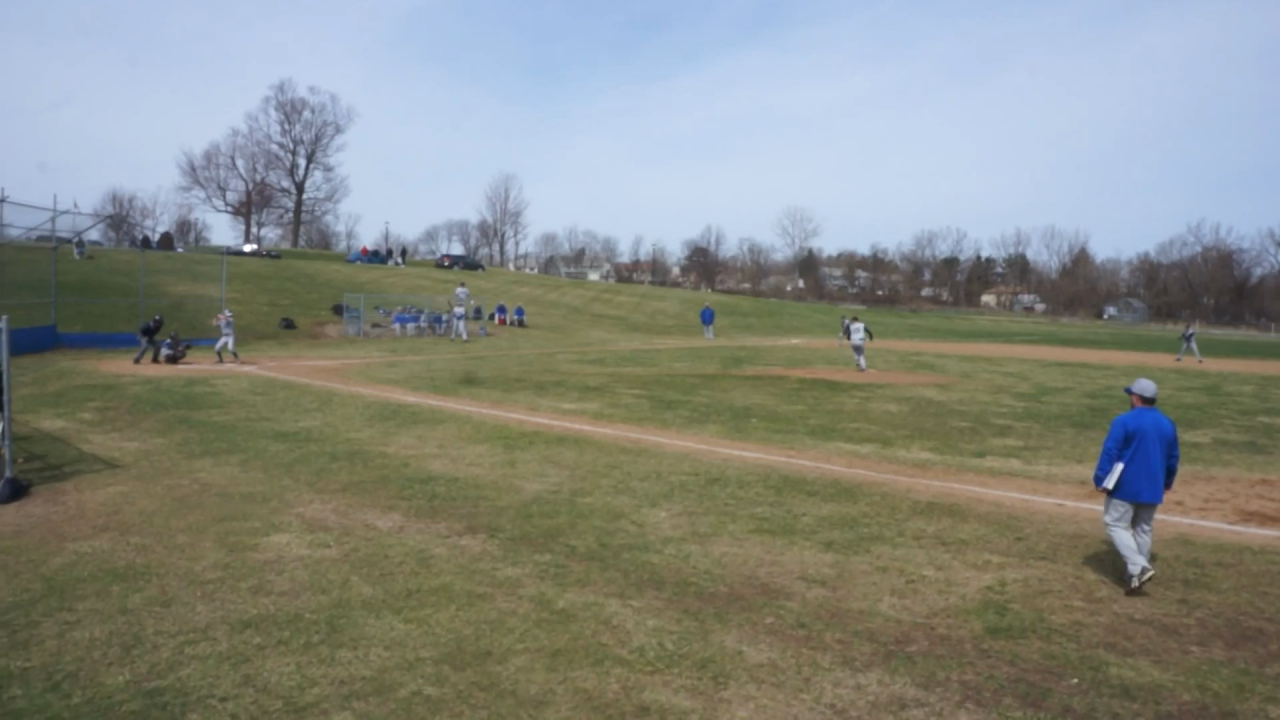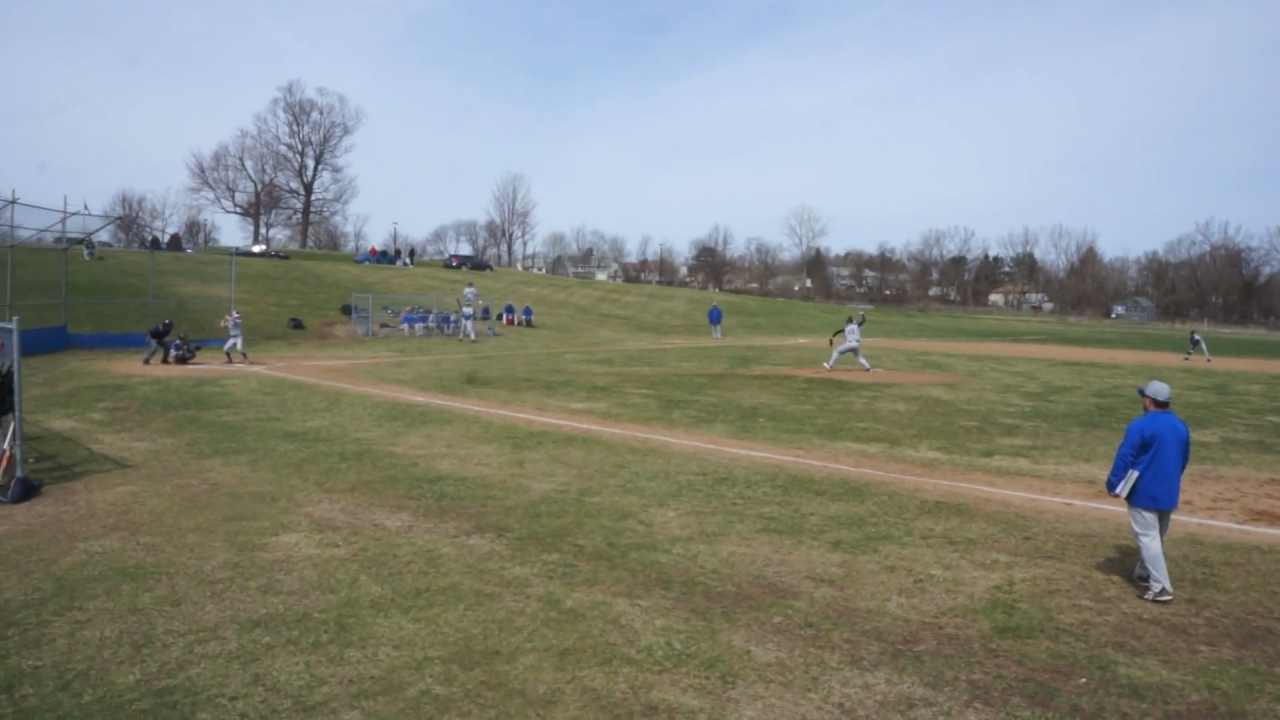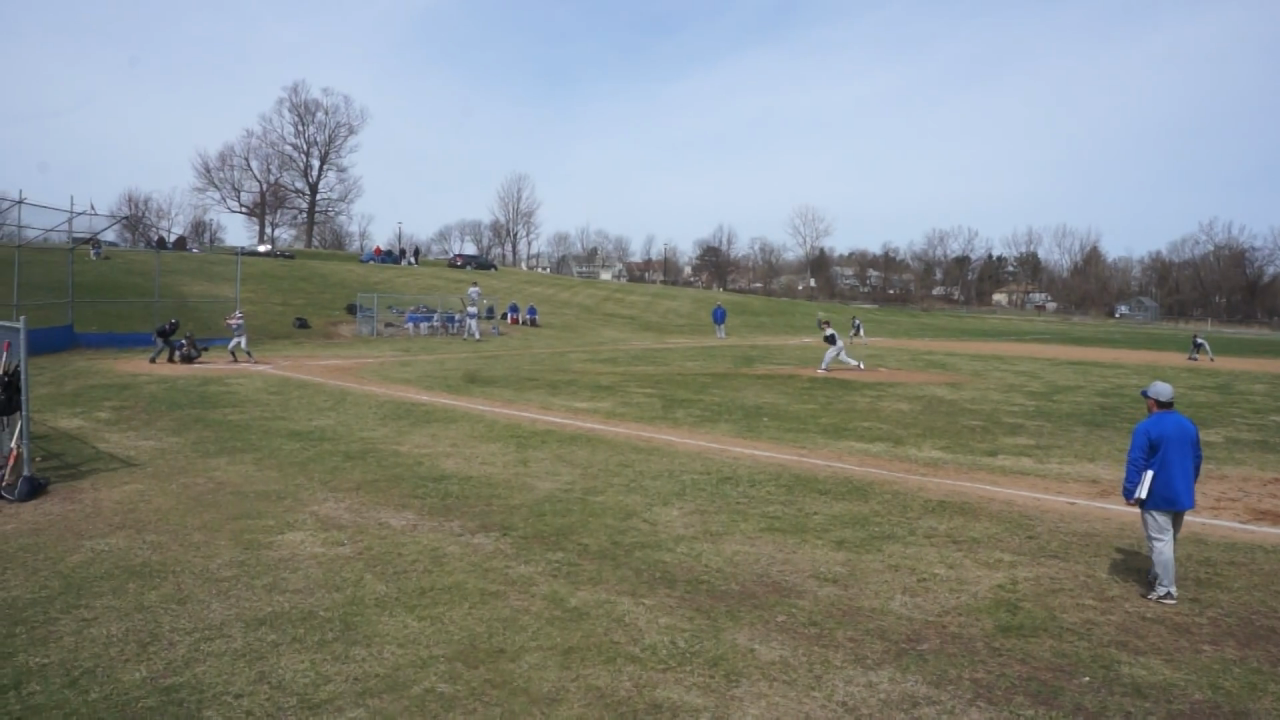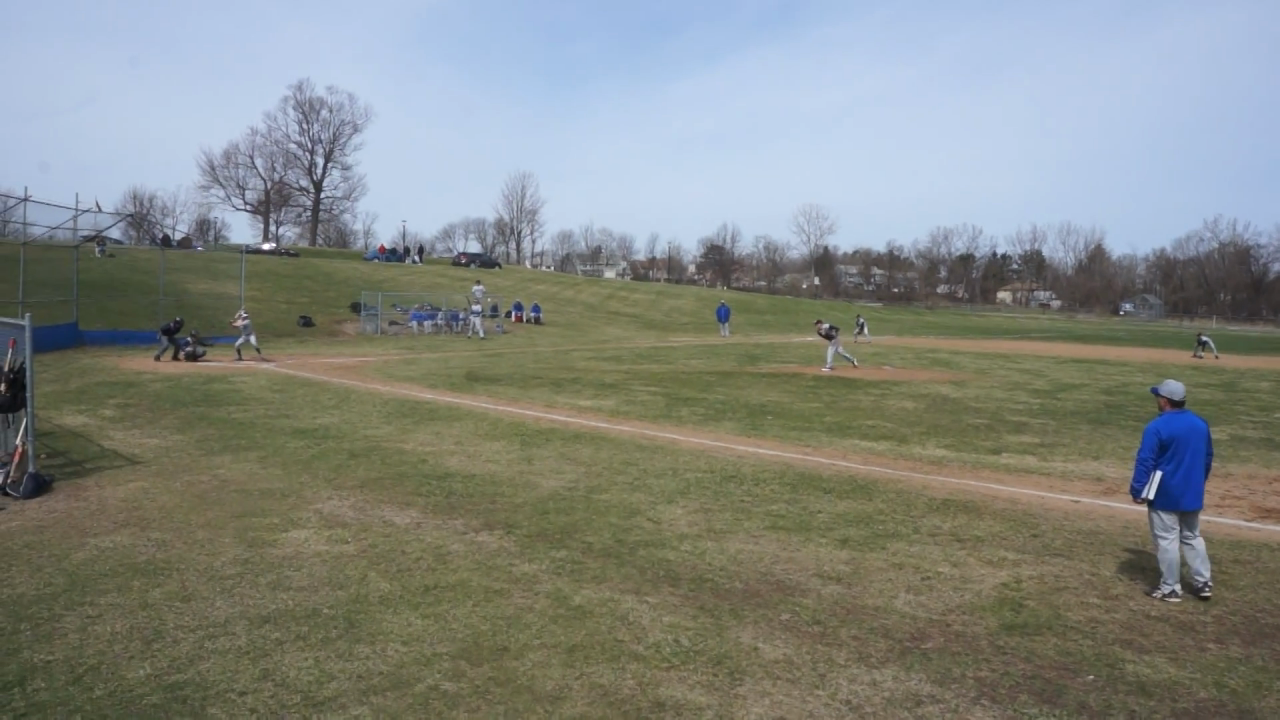
dt=0.3s
person 1, frame 1
left shoulder: (1125, 420)
right shoulder: (1167, 424)
left elbow: (1110, 452)
right elbow: (1173, 457)
left wrist: (1100, 480)
right wrist: (1167, 482)
left hip: (1124, 486)
right hip: (1152, 488)
left knee: (1117, 526)
right knee: (1143, 531)
left ankle: (1139, 568)
right ankle: (1136, 574)
person 1, frame 2
left shoulder: (1140, 425)
right shoulder: (1181, 427)
left elbow: (1124, 458)
right elbow: (1184, 459)
left wrist: (1113, 485)
left hip: (1143, 492)
right hip: (1169, 492)
left knee: (1147, 537)
right knee: (1155, 536)
left ankle: (1160, 587)
right ankle: (1144, 574)
person 1, frame 3
left shoulder: (1146, 427)
right shoulder: (1189, 425)
left elbow: (1136, 463)
right elbow: (1197, 458)
left wrist: (1131, 492)
left hip: (1157, 494)
right hip: (1182, 493)
left knee: (1160, 540)
right knee: (1169, 538)
left ankle: (1165, 590)
right ankle: (1159, 577)
person 1, frame 4
left shoulder: (1157, 427)
right shoulder: (1201, 424)
left elbow: (1145, 462)
right elbow: (1208, 457)
left wrist: (1138, 490)
left hip: (1165, 494)
right hip: (1193, 493)
left knee: (1167, 540)
right knee: (1192, 537)
left ankle: (1170, 588)
right ankle: (1203, 583)
